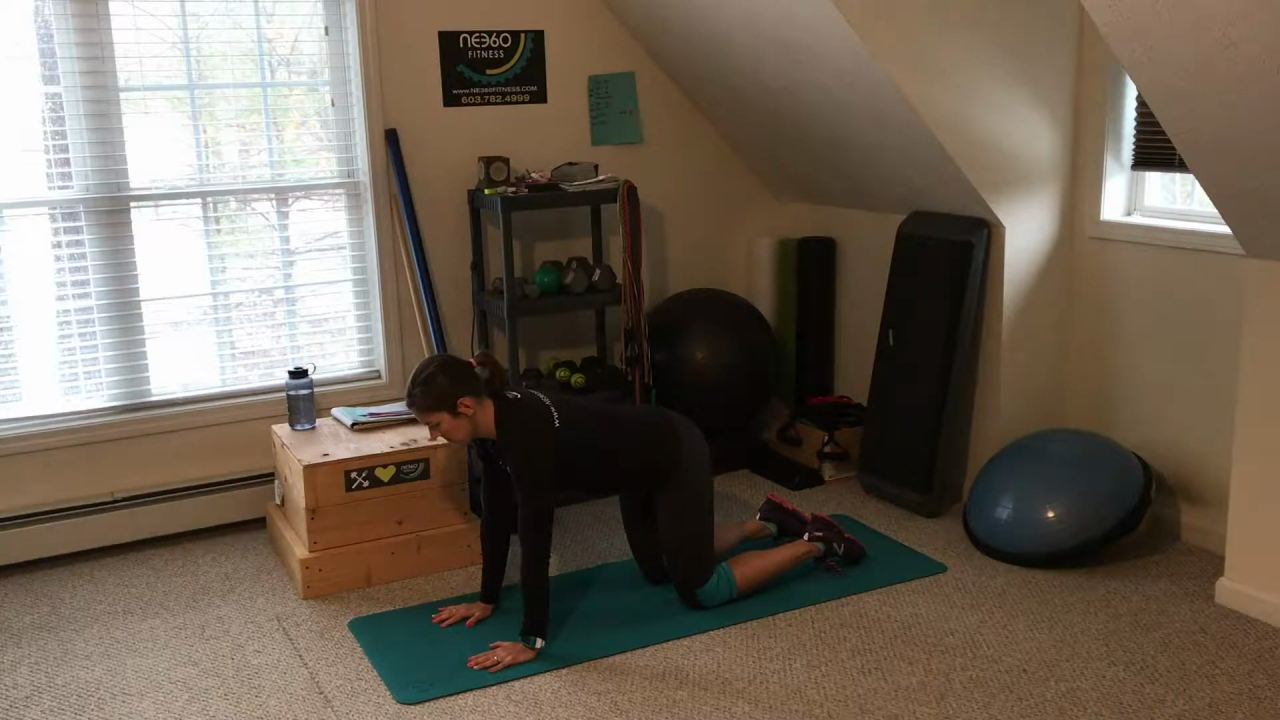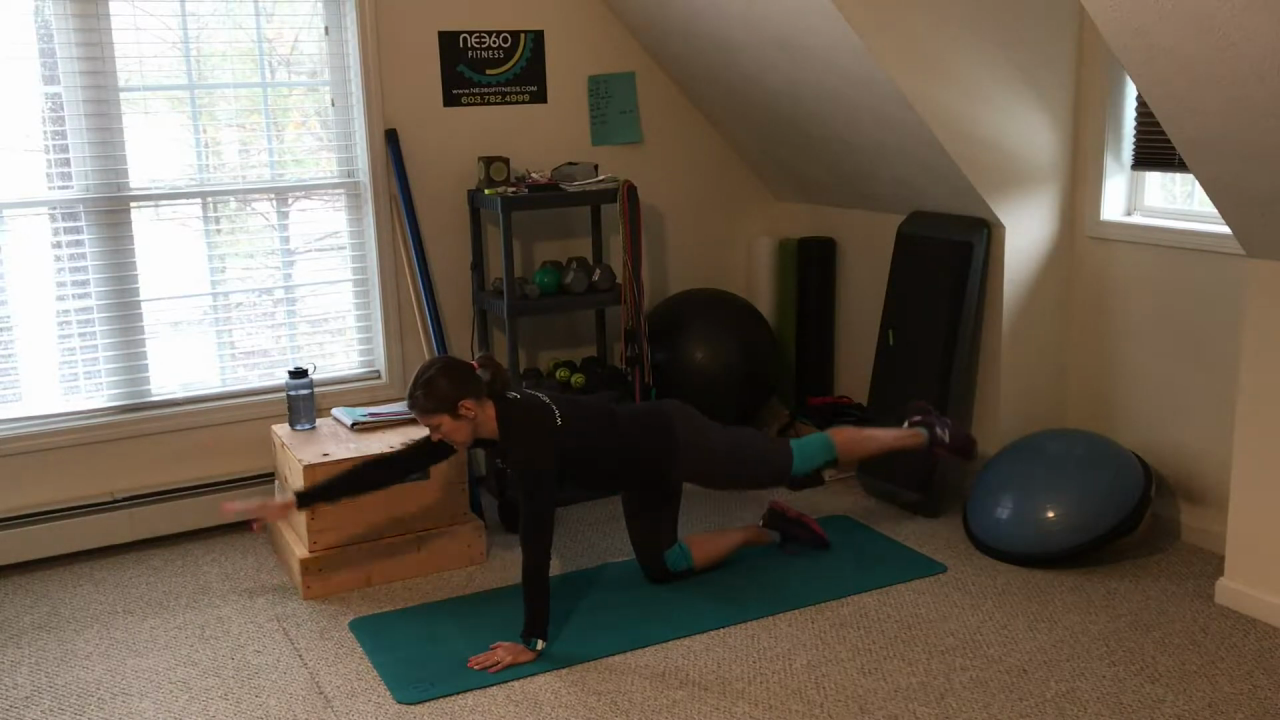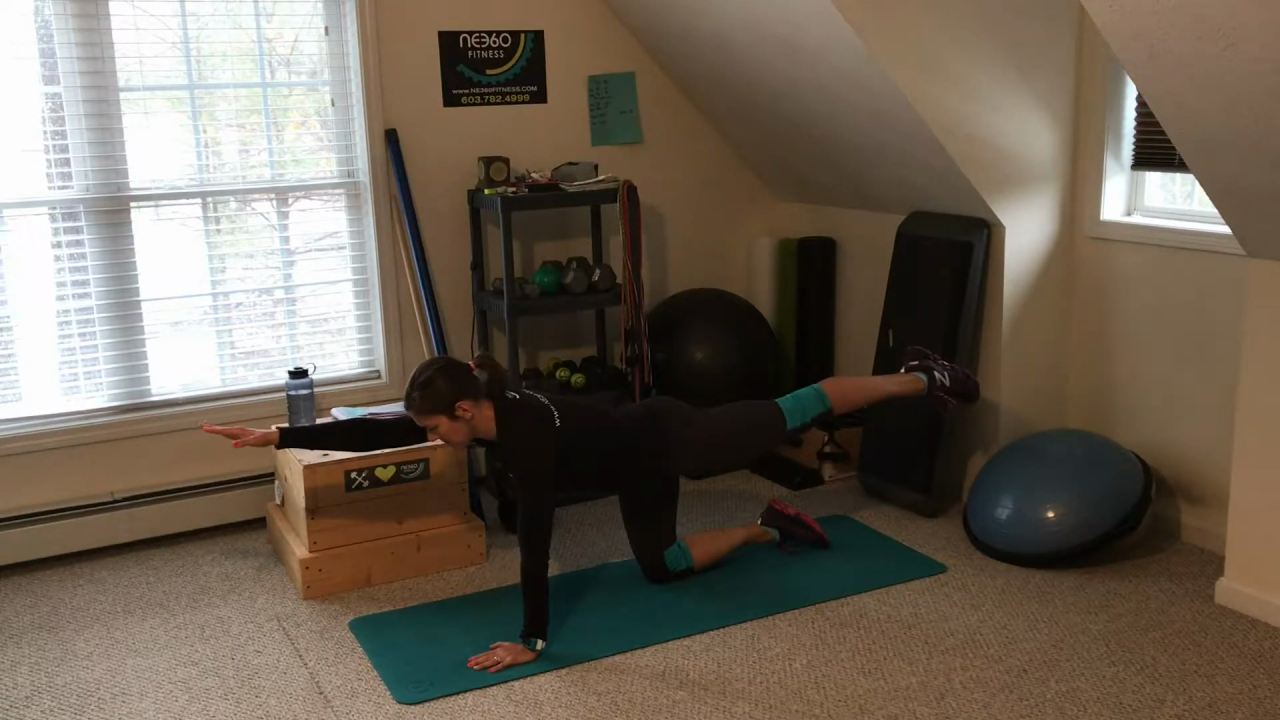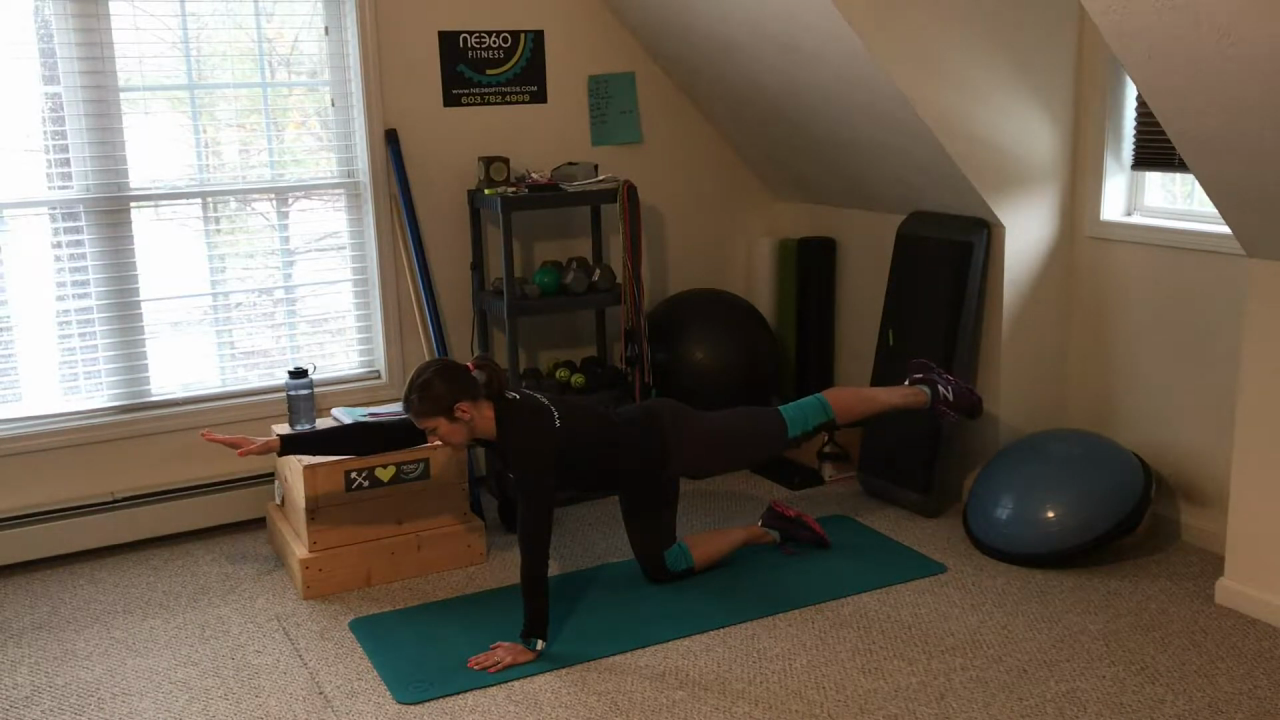
dt=1s
person 1, frame 1
left shoulder: (525, 431)
right shoulder: (492, 425)
left elbow: (534, 538)
right elbow: (497, 516)
left wrist: (531, 641)
right wrist: (486, 599)
left hip: (676, 455)
right hip: (642, 462)
left knee: (699, 590)
right knee: (658, 570)
left ankle: (816, 543)
right ankle: (768, 521)
person 1, frame 2
left shoulder: (526, 433)
right shoulder: (480, 419)
left elbow: (536, 539)
right elbow: (398, 465)
left wrist: (531, 641)
right wrist: (296, 500)
left hip: (676, 443)
right hip: (647, 461)
left knee: (796, 457)
right knee: (661, 566)
left ankle: (922, 431)
right ankle: (770, 527)
person 1, frame 3
left shoulder: (526, 433)
right shoulder: (475, 414)
left elbow: (535, 537)
right elbow: (375, 431)
left wrist: (531, 641)
right wrist: (276, 435)
left hip: (671, 441)
right hip: (642, 464)
left knee: (794, 411)
right knee: (662, 567)
left ankle: (919, 378)
right ankle: (769, 526)
person 1, frame 4
left shoulder: (527, 433)
right shoulder: (474, 412)
left elbow: (535, 538)
right elbow: (378, 435)
left wrist: (532, 640)
right wrist: (277, 443)
left hip: (670, 442)
right hip: (642, 462)
left knee: (798, 419)
right knee: (661, 567)
left ankle: (923, 392)
right ankle: (770, 525)
